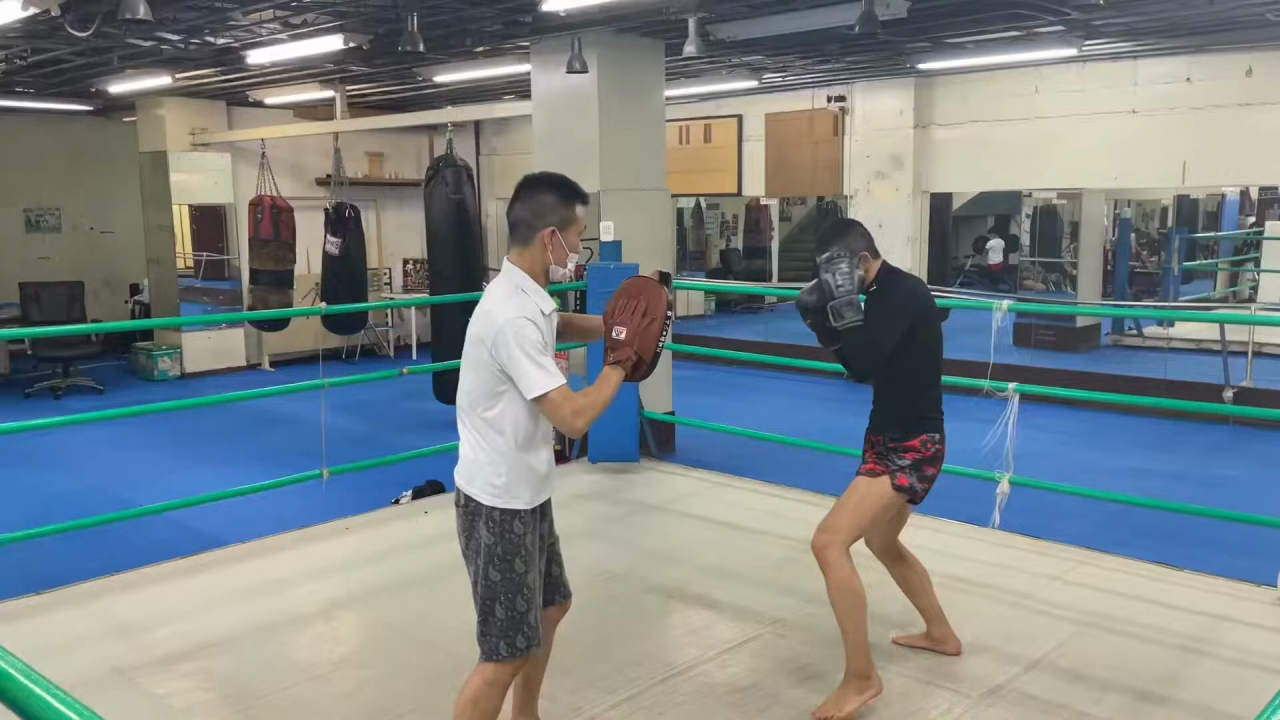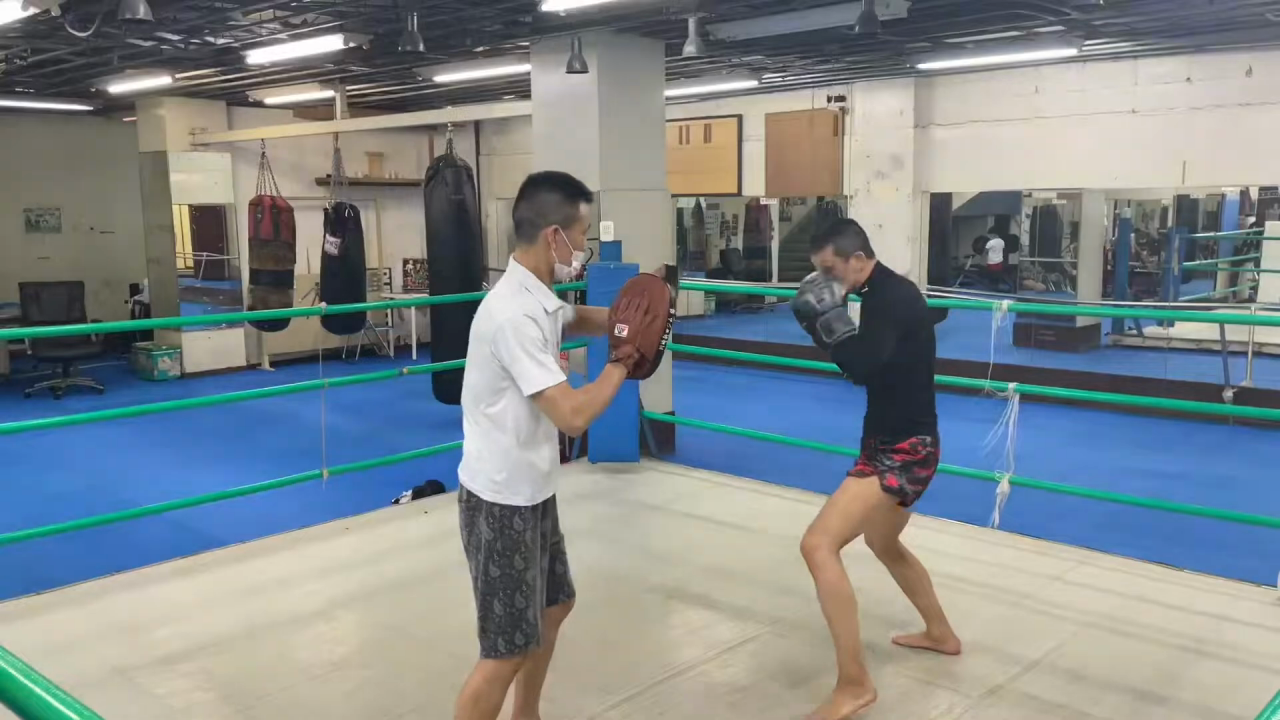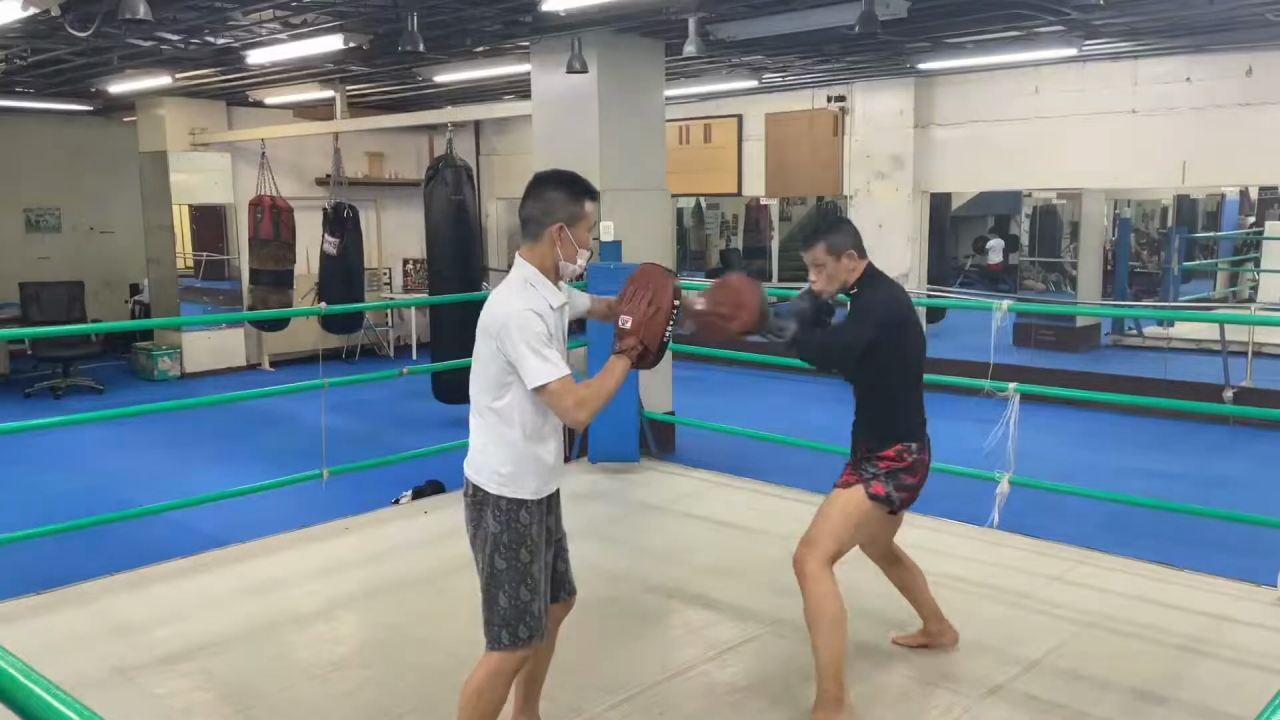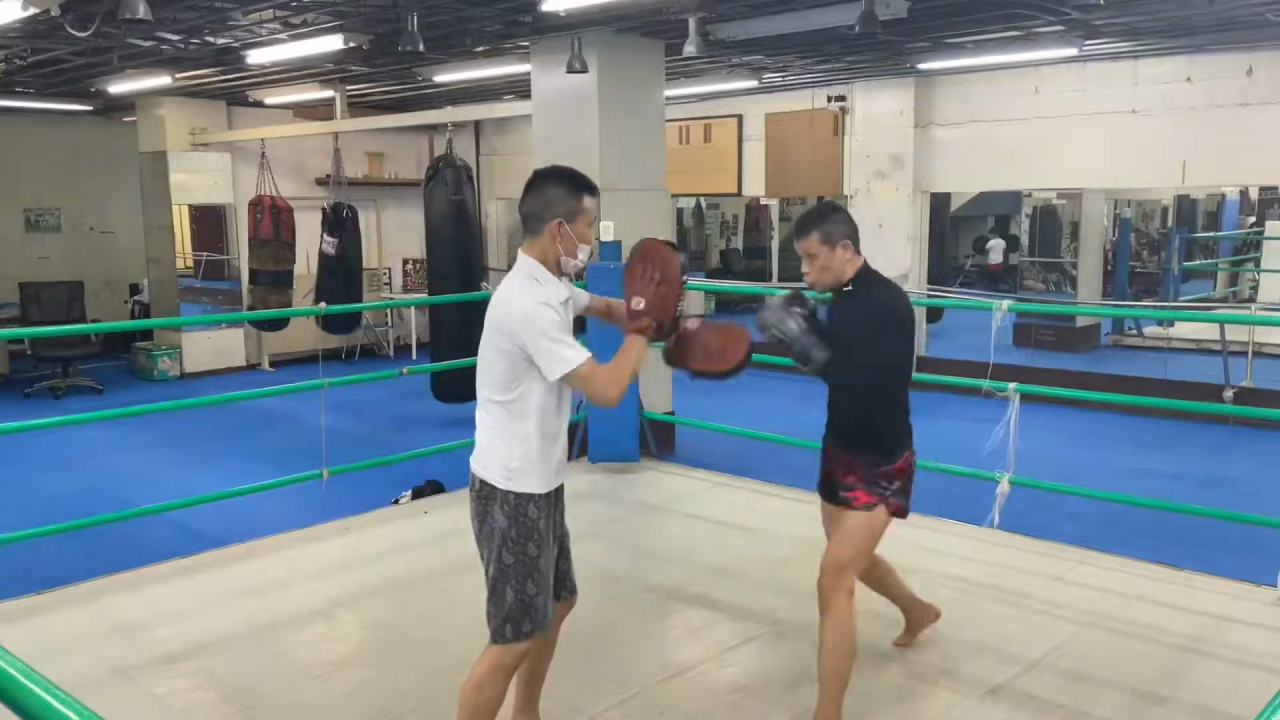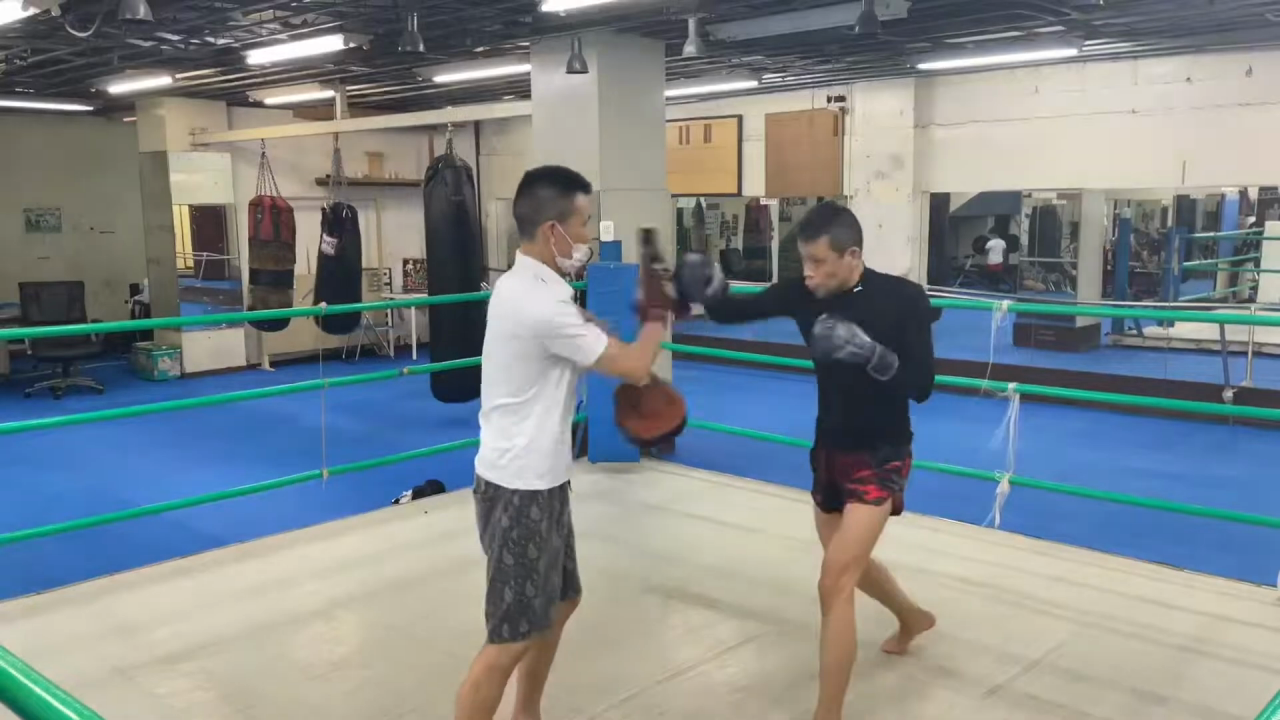
dt=0.1s
person 1, frame 1
left shoulder: (527, 296)
right shoulder: (512, 315)
left elbow: (561, 327)
right elbow: (573, 418)
left wrist: (614, 327)
right wrist: (620, 366)
left hip: (526, 494)
right hip: (499, 506)
left knee: (549, 608)
right knee: (506, 652)
person 1, frame 2
left shoulder: (534, 295)
right shoulder: (514, 313)
left elbow: (576, 318)
right elbow: (573, 415)
right wrist: (622, 364)
left hip: (530, 492)
right hip: (502, 503)
left knee: (553, 608)
right knee: (507, 651)
person 1, frame 3
left shoulder: (547, 290)
right shoulder: (520, 309)
left elbow: (602, 307)
right elbow: (577, 408)
right wrist: (626, 355)
left hip: (534, 486)
right hip: (507, 495)
left knee: (553, 605)
right knee: (510, 644)
person 1, frame 4
left shoulder: (548, 285)
right shoulder: (529, 304)
left elbow: (601, 305)
right elbow: (606, 390)
right wrist: (641, 337)
left hip: (538, 482)
right hip: (513, 490)
left knee: (555, 604)
right knee: (514, 638)
person 1, frame 5
left shoulder: (529, 284)
right shoulder: (538, 302)
left elbow: (584, 336)
right elbow: (632, 366)
right wrist: (657, 321)
left hip: (539, 481)
right hip: (519, 491)
left knee: (556, 608)
right knee: (512, 640)
person 2, frame 1
left shoulder: (904, 291)
right shoulder: (886, 294)
left elbow: (866, 363)
right elbow: (861, 361)
left wrist: (843, 301)
right wrist: (822, 317)
left hip: (911, 446)
right hip: (894, 439)
left knee: (829, 543)
right knee: (881, 541)
left ankle: (860, 678)
right ankle: (941, 634)
person 2, frame 2
left shoulder: (895, 296)
right shoulder: (880, 295)
left elbow: (864, 369)
right elbow: (860, 364)
left wrist: (834, 312)
right wrist: (819, 323)
left hip: (904, 447)
right hip: (891, 442)
left knee: (818, 544)
right knee: (883, 542)
right ankle: (941, 634)
person 2, frame 3
left shoulder: (882, 300)
right shoulder: (871, 297)
left elbow: (837, 358)
right elbow: (840, 355)
left wrist: (788, 321)
right wrist: (817, 316)
left hip: (893, 454)
right hip: (883, 448)
left knee: (811, 559)
right knee: (879, 548)
right ankle: (937, 628)
person 2, frame 4
left shoulder: (884, 302)
right shoulder: (847, 297)
left elbow: (864, 384)
left wrist: (804, 341)
right wrist: (798, 326)
left hip: (879, 461)
right hip: (843, 452)
left knee: (833, 582)
right knee: (853, 555)
right ankle: (917, 611)
person 2, frame 5
left shoulder: (904, 299)
right shoulder: (808, 293)
left elbow: (921, 385)
right elbow: (745, 308)
left wrist: (871, 352)
right wrist: (707, 289)
left hip: (881, 457)
right hip: (830, 451)
left knee: (835, 583)
right knee: (848, 562)
right ankle: (912, 616)
